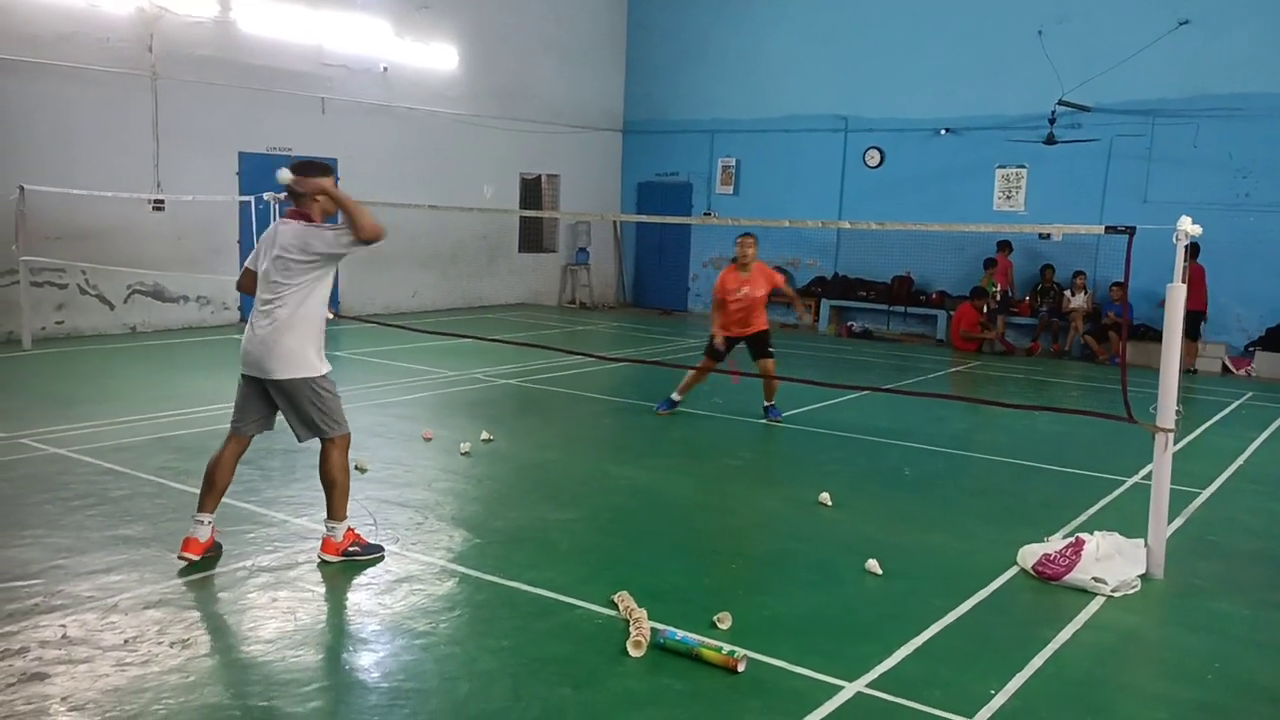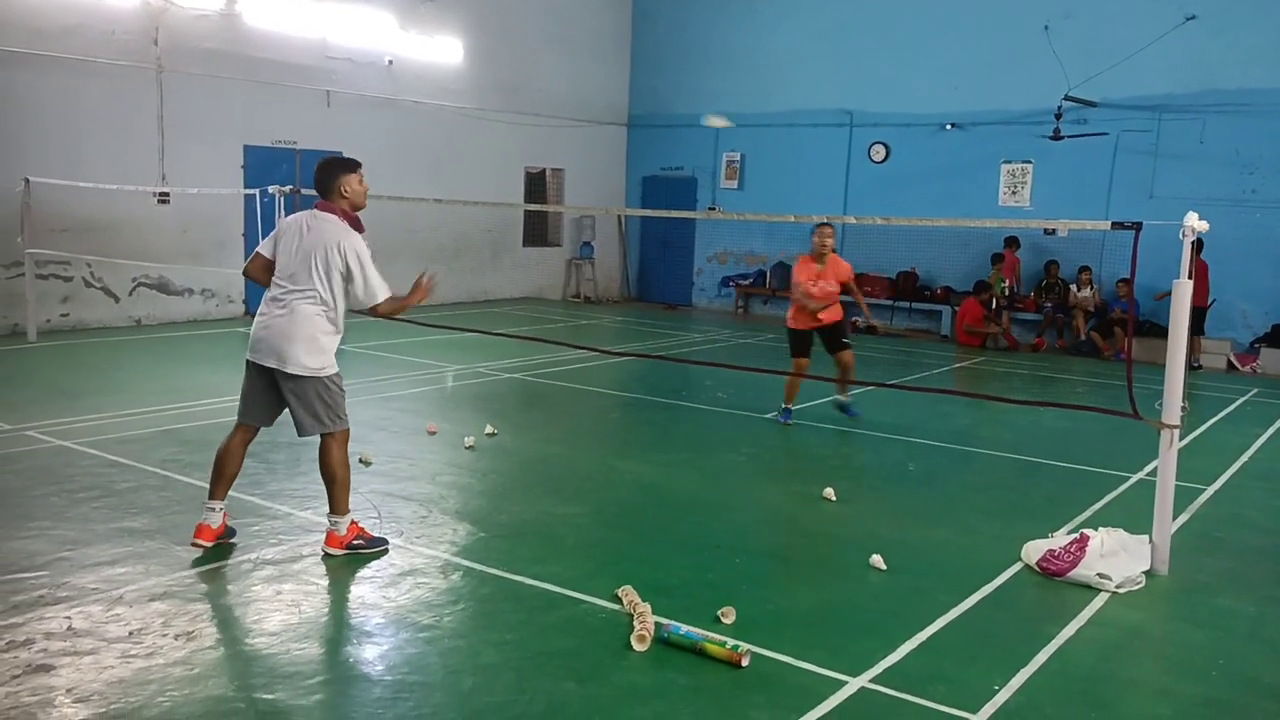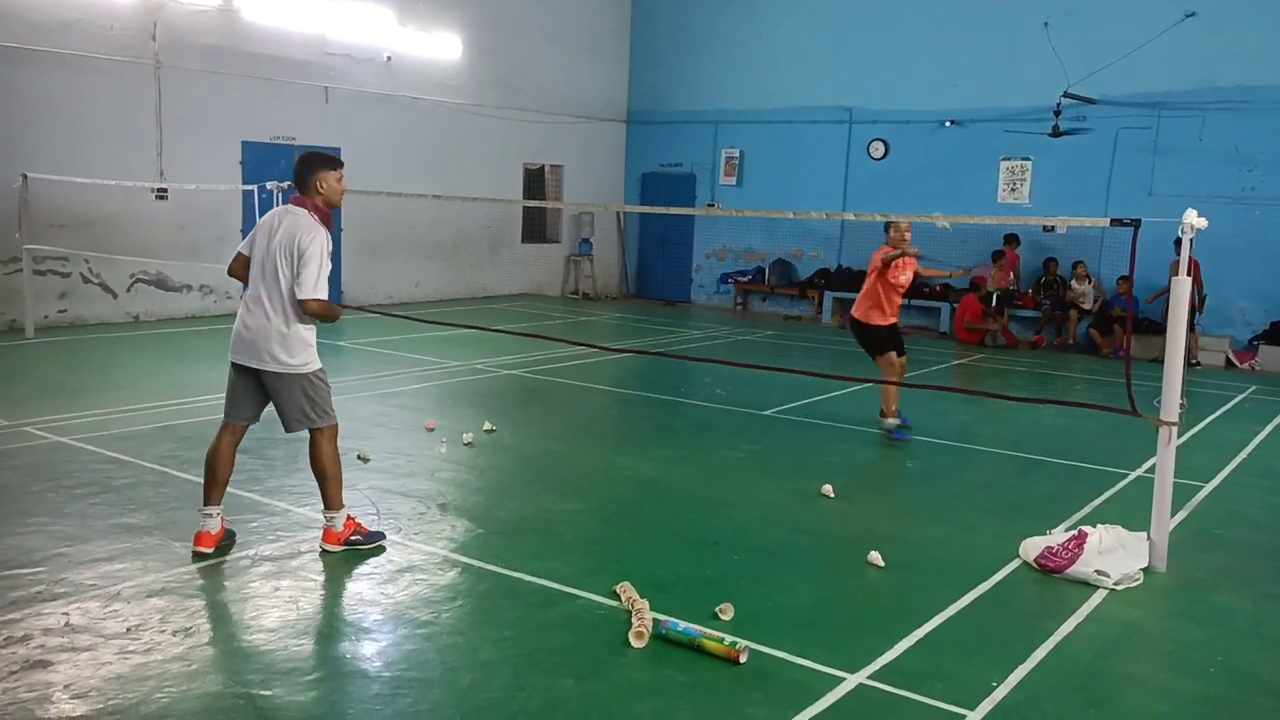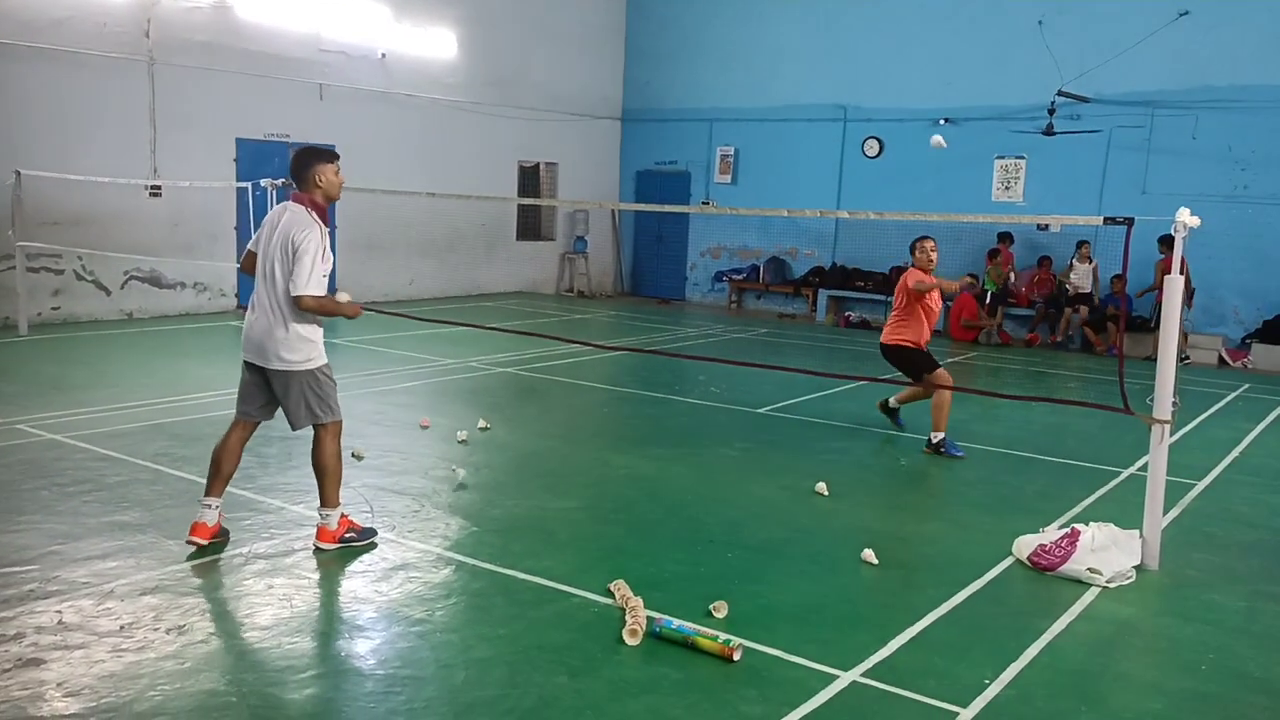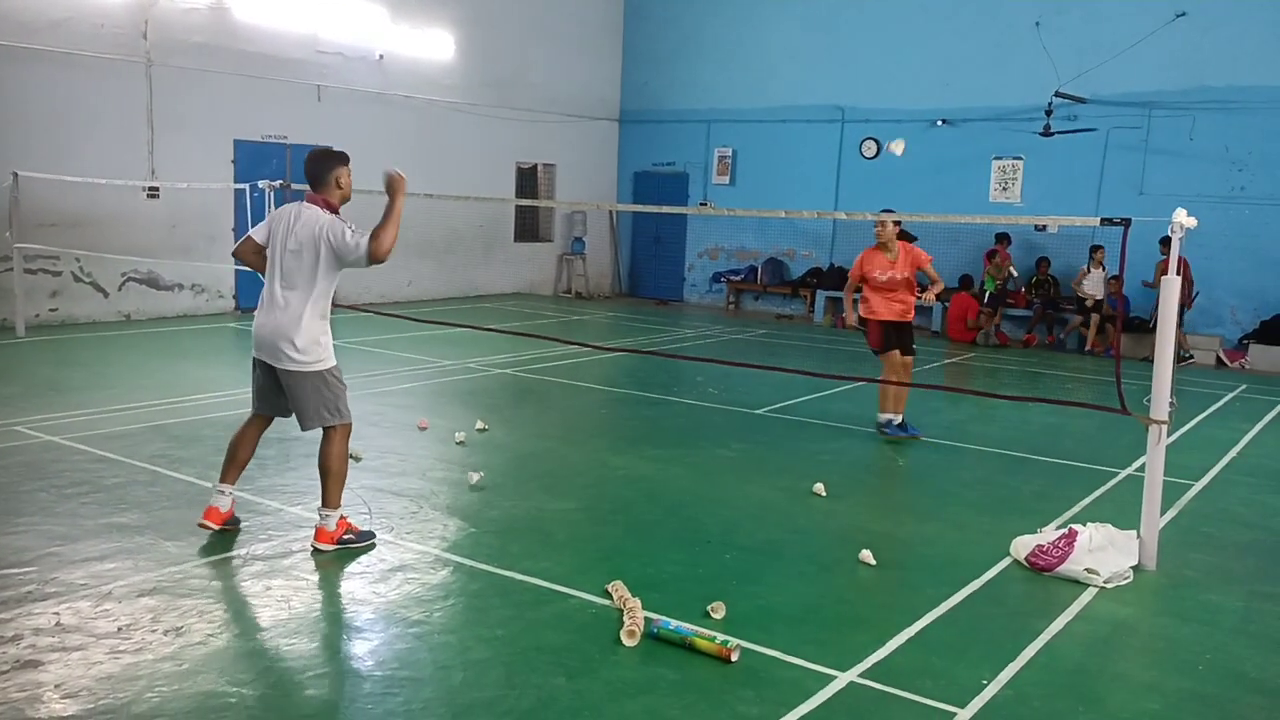
dt=0.3s
person 1, frame 1
left shoulder: (275, 231)
right shoulder: (311, 237)
left elbow: (246, 284)
right elbow: (372, 233)
right wrist: (333, 192)
left hip: (257, 355)
right hip: (297, 361)
left knee: (237, 438)
right knee: (336, 439)
left ankle: (199, 534)
right ankle: (337, 537)
person 1, frame 2
left shoulder: (292, 223)
right shoulder: (349, 241)
left elbow: (254, 270)
right elbow: (381, 307)
right wrist: (415, 296)
left hip: (263, 342)
right hip: (306, 352)
left knee: (245, 429)
right knee: (334, 435)
left ankle: (211, 521)
right ankle: (341, 531)
person 1, frame 3
left shoulder: (271, 218)
right shoulder: (314, 234)
left elbow: (237, 268)
right elbow: (310, 305)
right wrist: (334, 312)
left hip: (247, 343)
right hip: (288, 351)
left knee: (231, 430)
right knee: (324, 430)
left ankle: (209, 527)
right ankle: (337, 527)
person 1, frame 4
left shoulder: (279, 215)
right shoulder: (310, 231)
left elbow: (249, 264)
right elbow: (306, 301)
right wrist: (343, 309)
left hip: (259, 341)
right hip: (295, 347)
left knee: (243, 424)
right knee: (329, 427)
left ankle: (207, 520)
right ankle: (332, 524)
person 1, frame 5
left shoulder: (284, 213)
right shoulder: (330, 227)
left elbow: (244, 251)
right elbow: (378, 251)
right wrist: (396, 198)
left hip: (268, 337)
right hip: (304, 347)
left knee: (260, 417)
right knee: (337, 427)
left ankle: (218, 505)
right ankle: (330, 526)
person 2, frame 1
left shoulder: (766, 273)
right shoulder: (726, 276)
left elbow: (789, 292)
right elbow: (717, 307)
left wrist: (800, 308)
right wrist: (717, 333)
left hip: (757, 328)
right hip: (727, 329)
left knee: (768, 370)
right knee: (705, 367)
left ankle: (769, 405)
right ankle: (674, 399)
person 2, frame 2
left shoulder: (841, 266)
right shoulder: (802, 264)
left elbow: (852, 289)
right elbow: (797, 295)
left wrist: (866, 312)
right wrist: (813, 305)
left hip: (832, 318)
right hip: (801, 320)
left knee: (847, 361)
right knee: (799, 368)
left ankle: (842, 398)
right ankle: (787, 407)
person 2, frame 3
left shoulder: (909, 260)
right shoulder: (883, 254)
left elbow: (921, 271)
right elbow: (888, 259)
left wrist: (951, 274)
right wrist: (904, 252)
left hip: (888, 320)
right hip: (866, 319)
left knee: (901, 366)
right knee: (892, 366)
left ankle: (889, 413)
right ankle: (891, 422)
person 2, frame 4
left shoulder: (926, 276)
right shoulder: (914, 276)
right elbow: (920, 287)
left wrist: (955, 286)
right wrist: (949, 286)
left hip: (912, 342)
right hip: (901, 343)
left knee: (929, 385)
right knee: (944, 382)
left ankle: (891, 404)
right ankle: (938, 441)
person 2, frame 5
left shoulder: (912, 252)
right shoulder: (866, 256)
left elbow: (938, 282)
right elbow: (849, 288)
left wrist: (931, 291)
right wrist: (849, 311)
left hip: (903, 318)
right hip: (875, 317)
left knee: (906, 366)
right knee: (893, 362)
left ankle: (896, 419)
right ankle: (885, 418)
